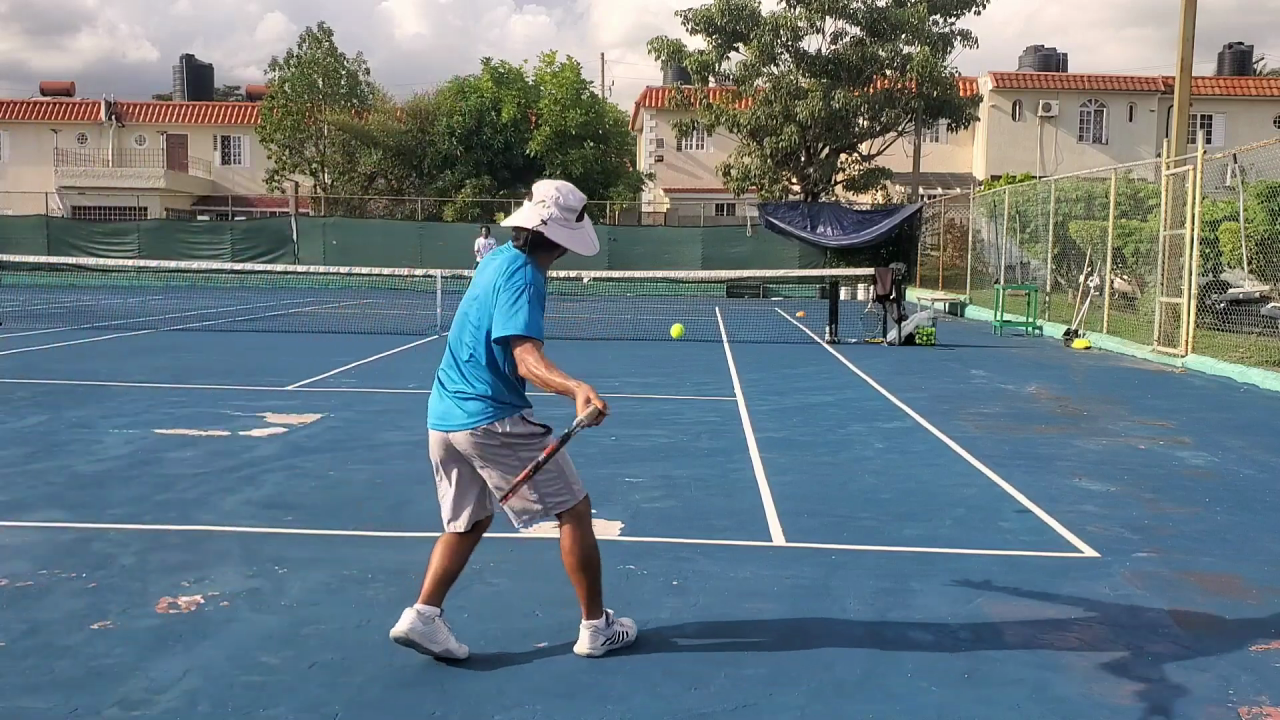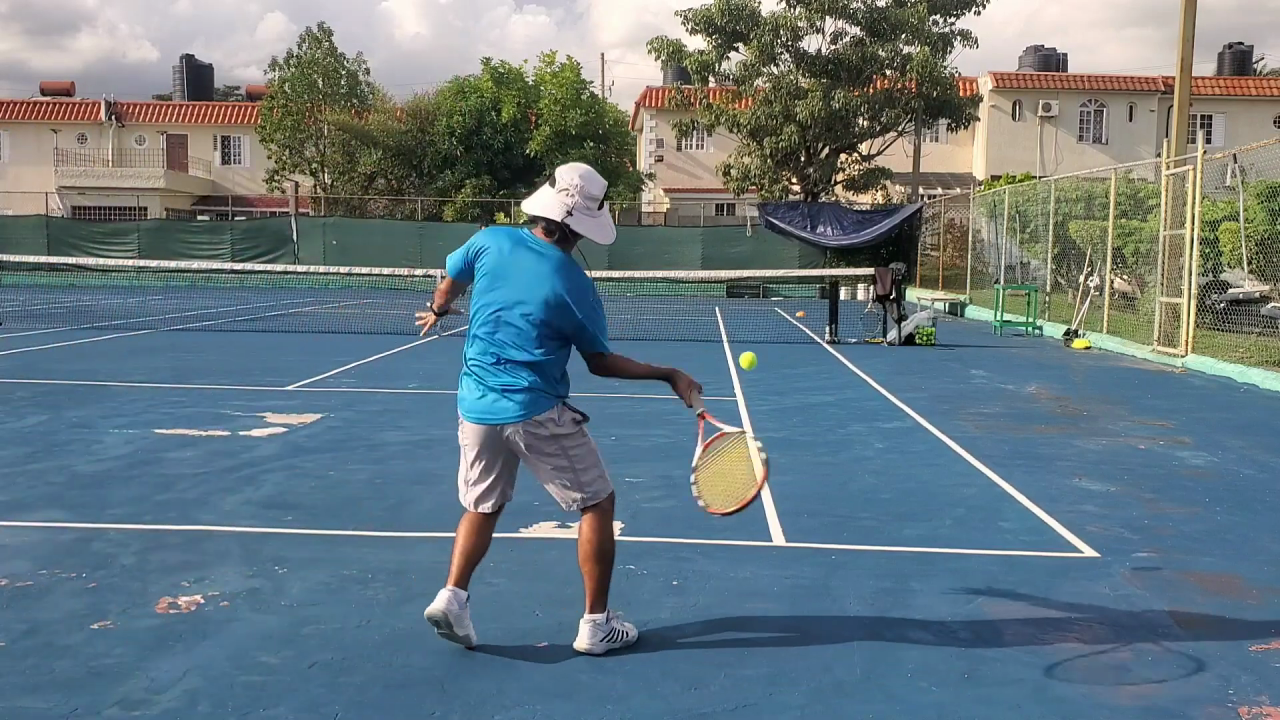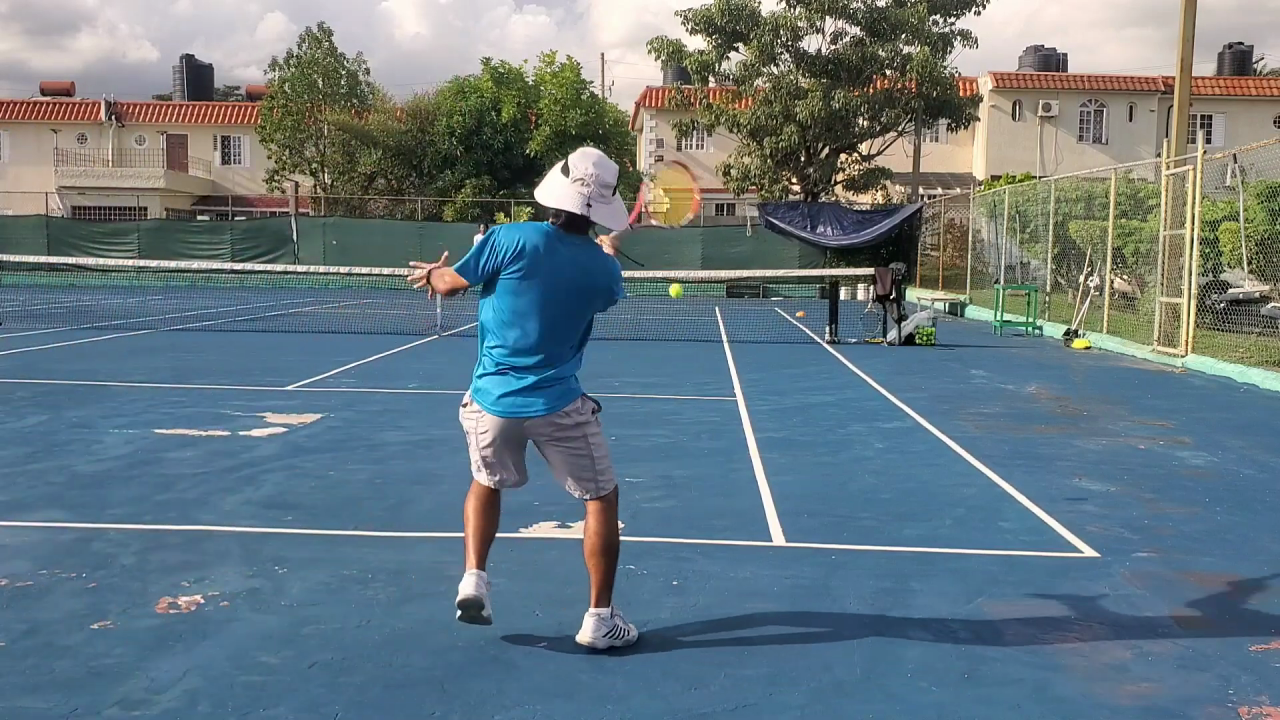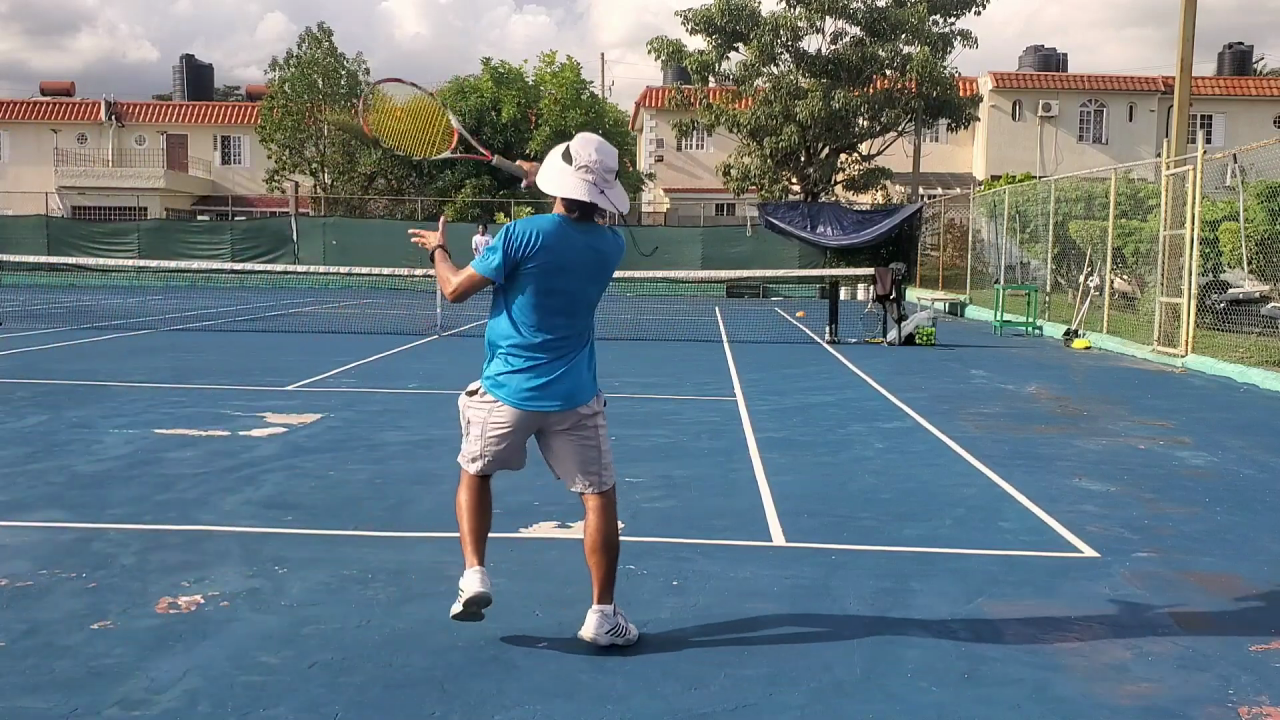
dt=0.1s
person 1, frame 1
left shoulder: (501, 257)
right shoulder: (524, 279)
right elbow: (527, 360)
right wrist: (578, 388)
left hip: (444, 416)
right hip: (494, 421)
left knee: (468, 523)
right knee: (573, 513)
left ankle: (423, 615)
right ankle: (596, 626)
person 1, frame 2
left shoulder: (490, 241)
right shoulder: (574, 284)
left elbow: (448, 285)
right elbow: (601, 364)
left wrist: (436, 312)
right wrist: (668, 375)
left hip: (476, 408)
right hip: (537, 412)
left knee: (481, 507)
right knee: (597, 507)
left ankle: (452, 596)
right ankle: (596, 624)
person 1, frame 3
left shoulder: (509, 239)
right shoulder: (606, 268)
left elbow: (448, 285)
left wrist: (427, 272)
left hip: (493, 399)
right hip: (559, 406)
left knee: (486, 483)
right knee: (601, 499)
left ankle: (474, 578)
right ankle: (600, 619)
person 1, frame 4
left shoulder: (522, 233)
right shoulder: (608, 246)
left elbow: (458, 289)
left wrist: (438, 248)
right wrist: (542, 175)
left hip: (504, 392)
right hip: (573, 398)
left knee: (473, 473)
right knee: (599, 496)
left ankle: (474, 575)
right ankle: (602, 615)
